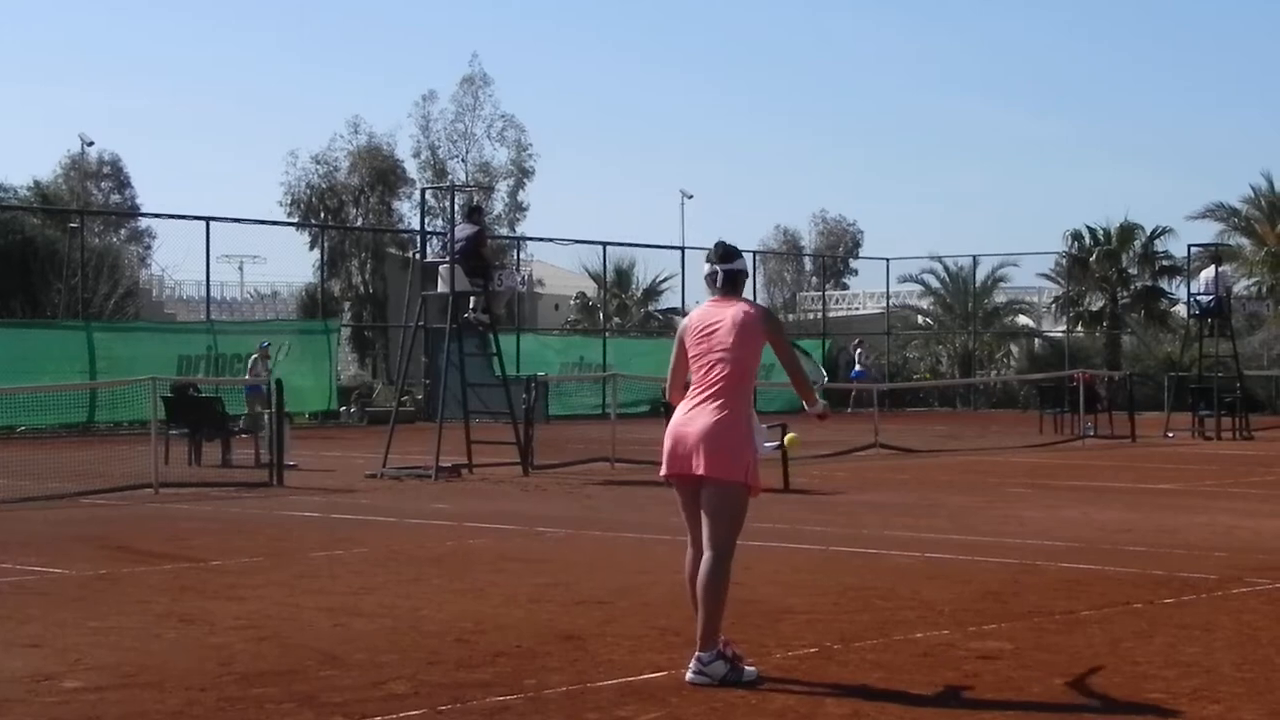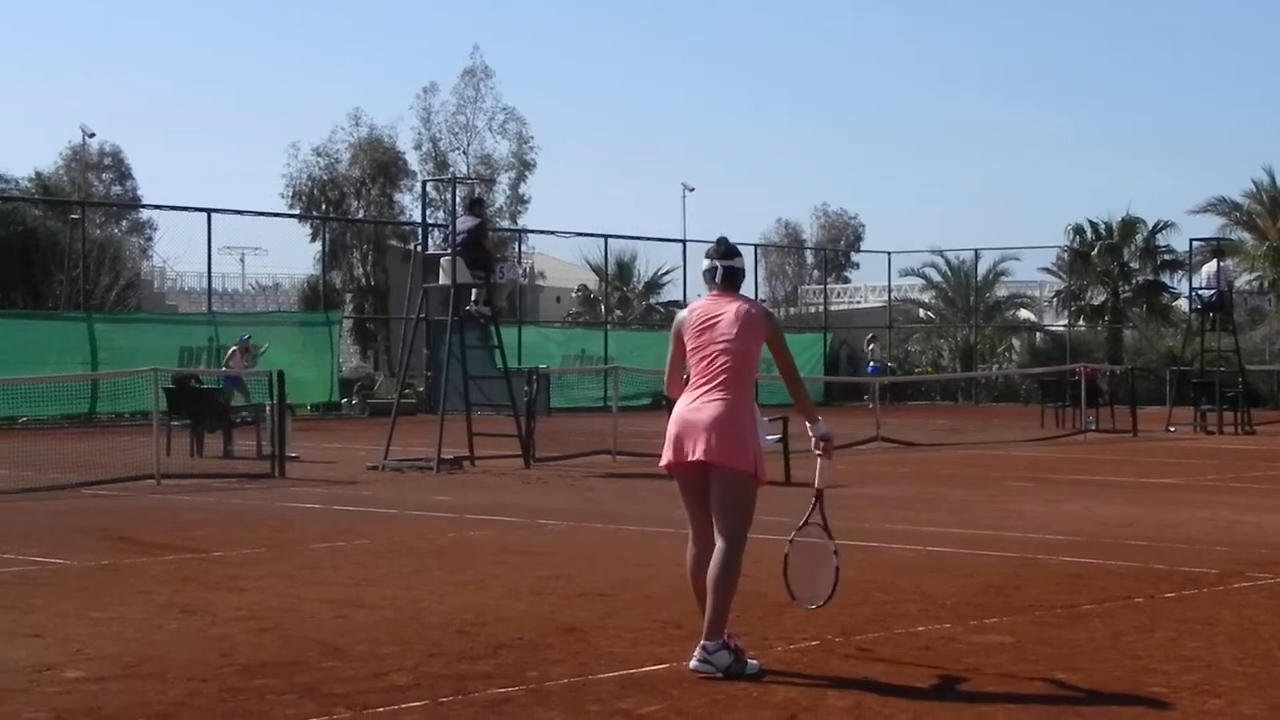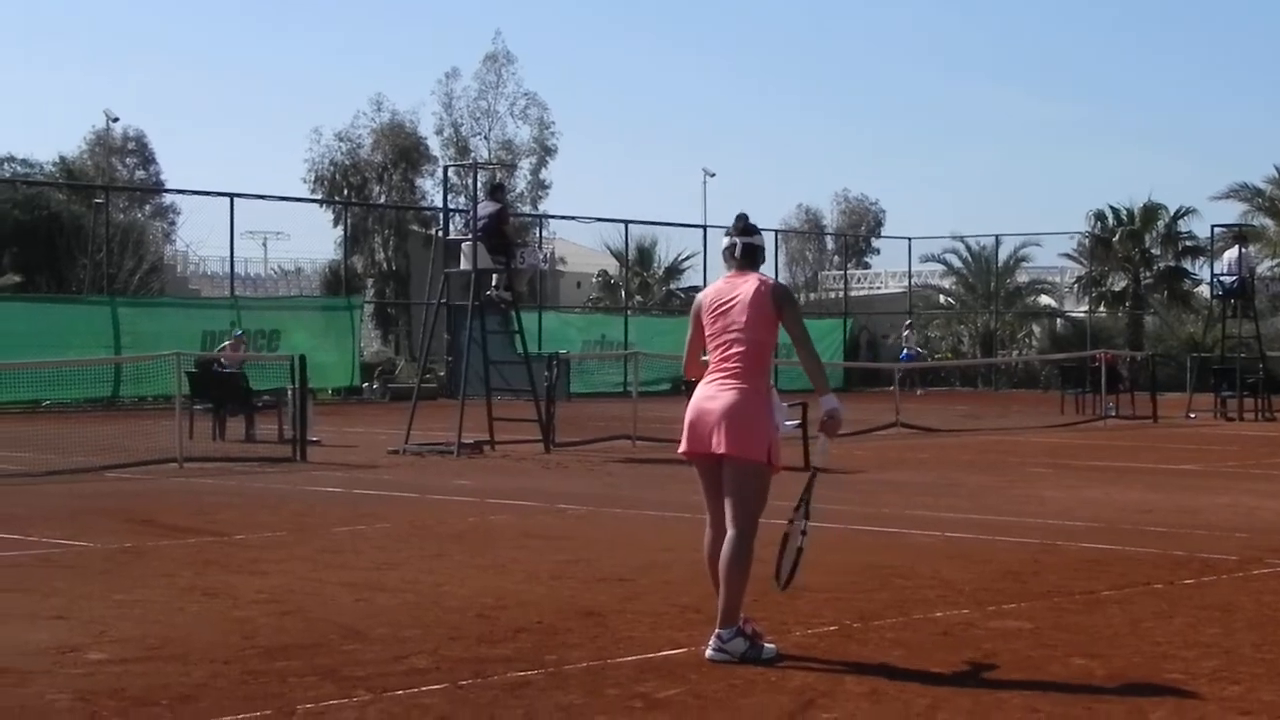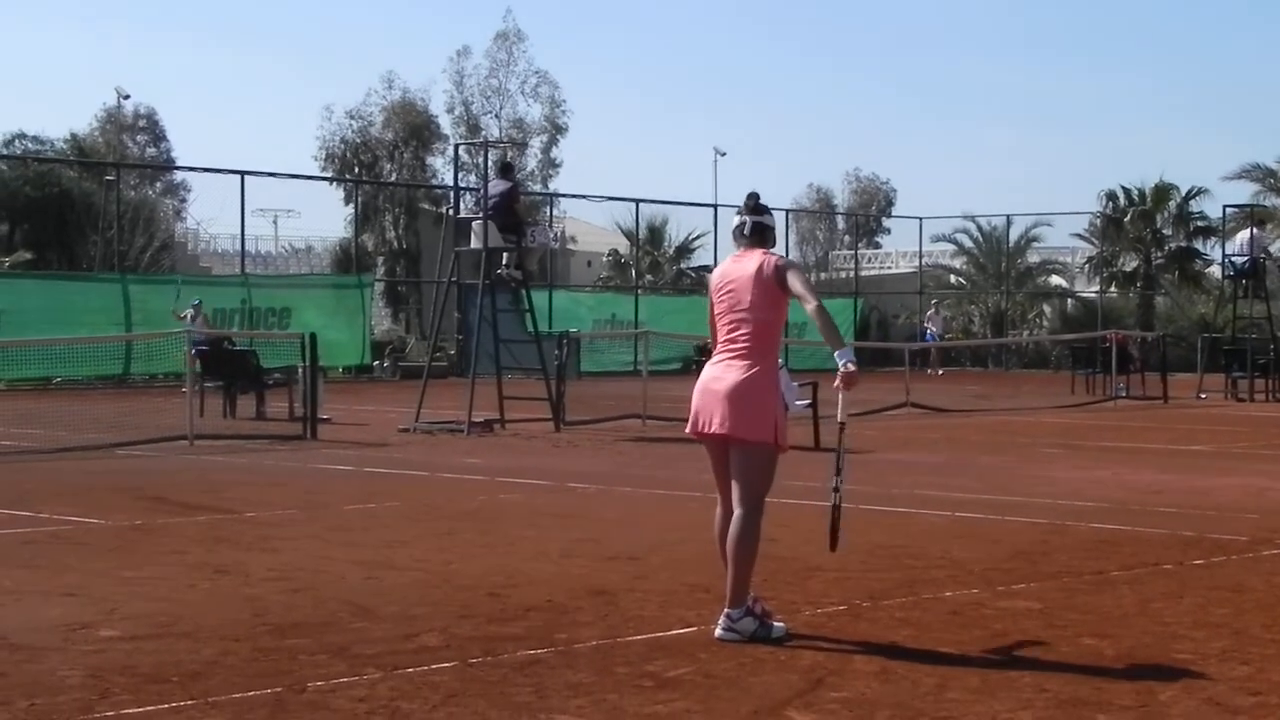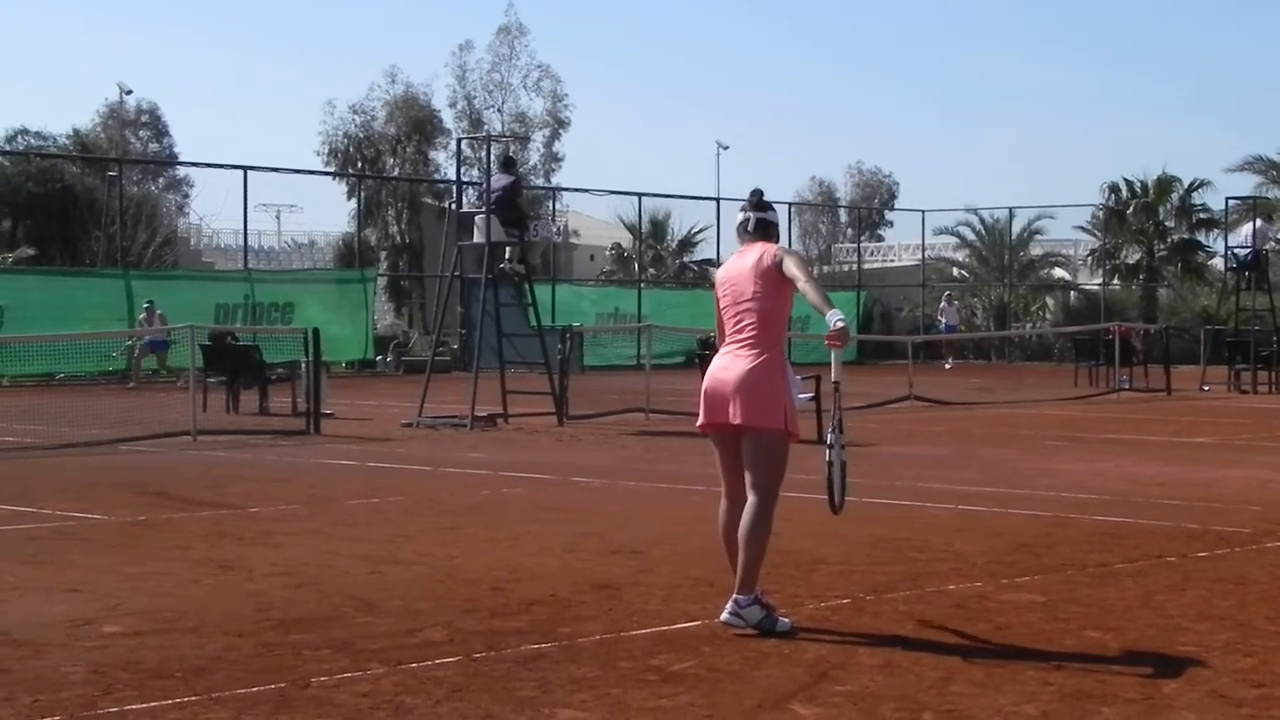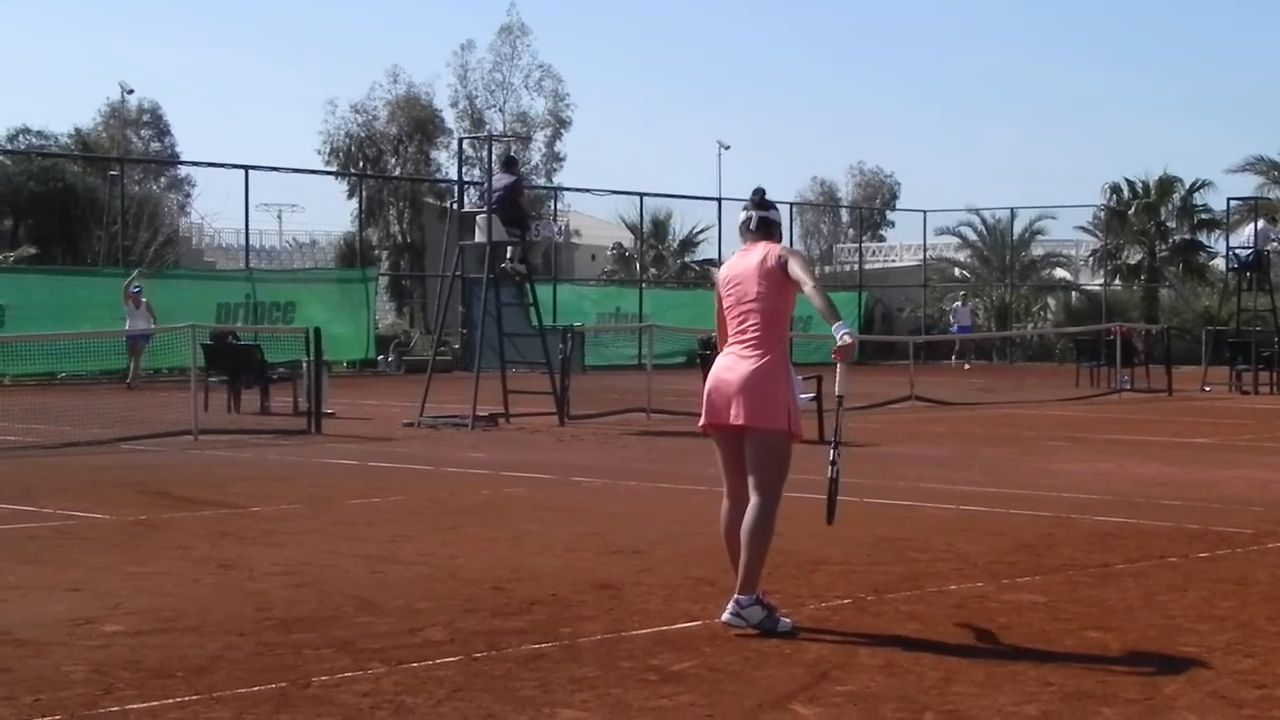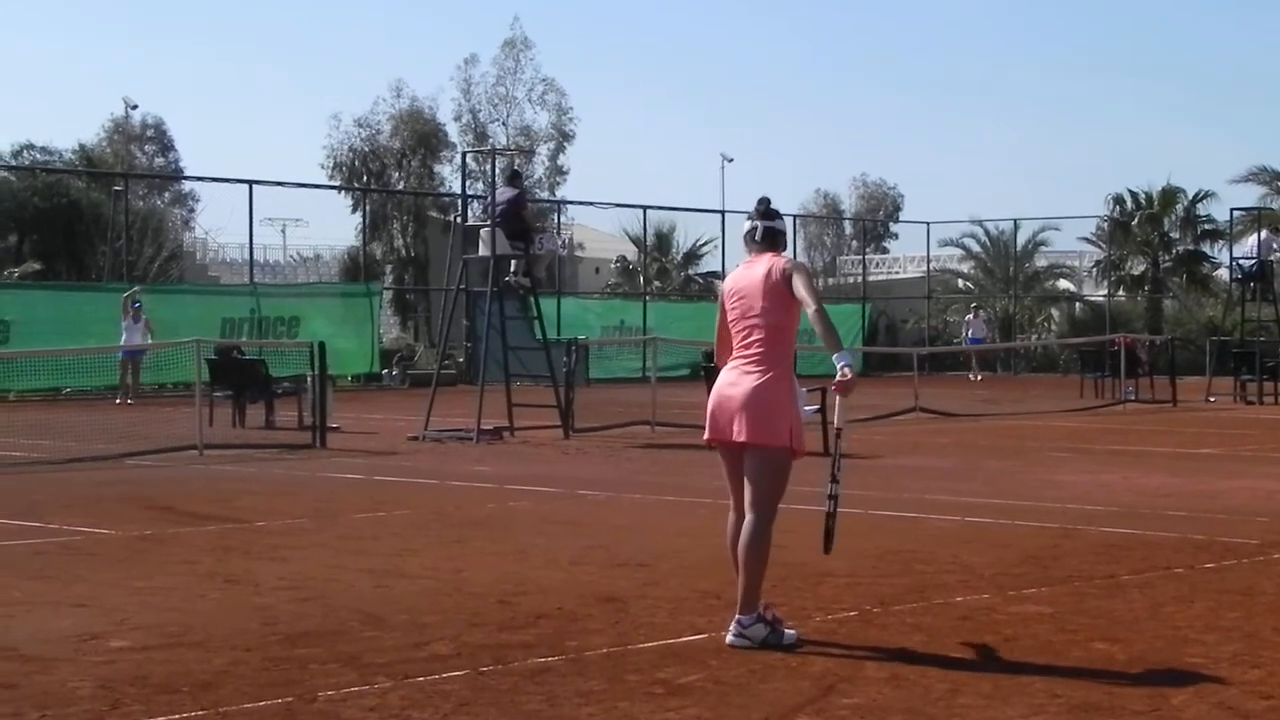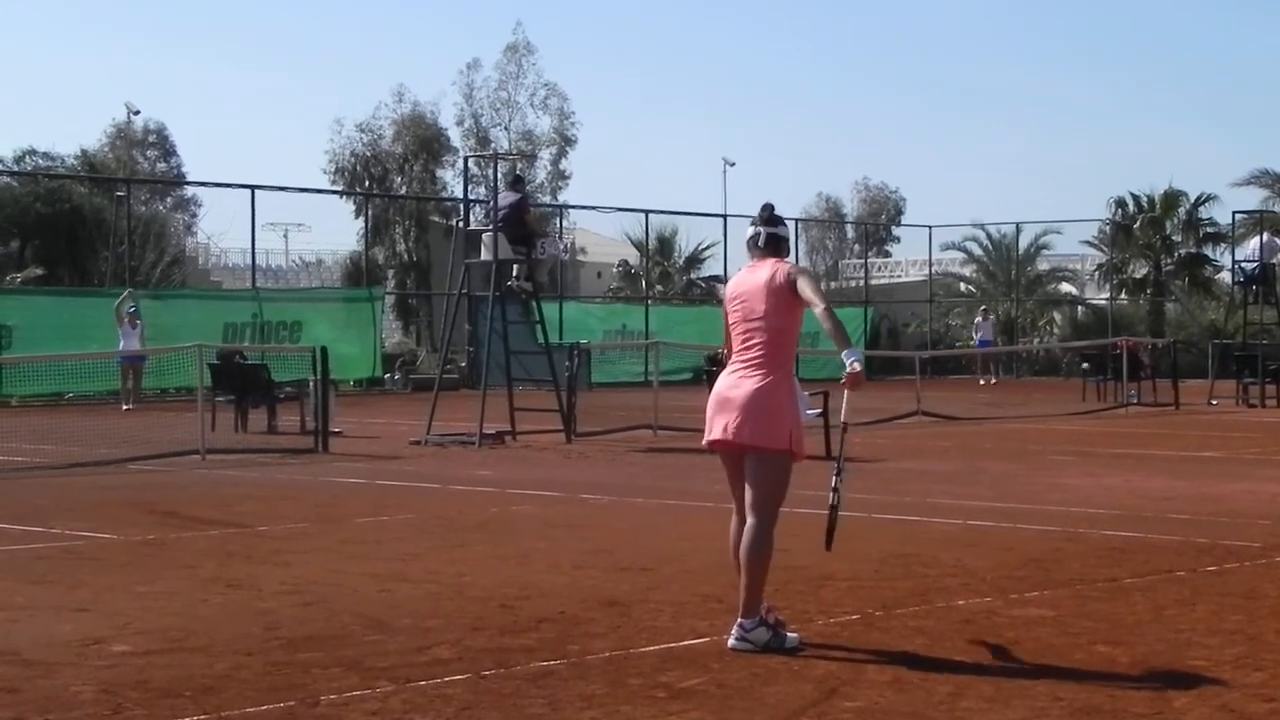
dt=0.4s
person 1, frame 1
left shoulder: (689, 322)
right shoulder: (758, 316)
right elbow: (796, 370)
right wrist: (815, 404)
left hip: (681, 431)
right hip: (724, 435)
left knee: (699, 544)
right knee: (718, 549)
left ankle: (711, 645)
right ankle: (706, 658)
person 1, frame 2
left shoulder: (685, 317)
right shoulder: (759, 315)
right elbow: (792, 379)
right wrist: (817, 426)
left hip: (684, 423)
right hip: (728, 426)
left knee: (702, 537)
right knee: (730, 539)
left ankle: (714, 638)
right ankle: (711, 647)
person 1, frame 3
left shoulder: (704, 298)
right shoulder: (774, 292)
right elbow: (804, 347)
right wrist: (828, 401)
left hip: (703, 408)
right hip: (745, 412)
left knee: (719, 522)
right knee: (742, 526)
left ankle: (731, 622)
right ankle: (725, 636)
person 1, frame 4
left shoulder: (718, 274)
right shoulder: (778, 266)
right elbow: (813, 304)
right wrist: (843, 355)
left hip: (711, 385)
right hip: (750, 391)
left knee: (729, 501)
right knee: (748, 506)
left ankle: (741, 602)
right ankle: (735, 615)
person 1, frame 5
left shoulder: (723, 271)
right shoulder: (778, 255)
right elbow: (804, 281)
right wrist: (835, 317)
left hip: (719, 378)
right hip: (759, 380)
left knee: (734, 493)
right knee: (761, 495)
left ankle: (745, 594)
right ankle: (743, 601)
person 1, frame 6
left shoulder: (726, 269)
right shoulder: (783, 255)
right elbow: (811, 286)
right wrist: (842, 329)
left hip: (722, 378)
right hip: (763, 381)
left knee: (736, 494)
right knee: (764, 496)
left ankle: (745, 595)
right ankle: (745, 601)
person 1, frame 7
left shoulder: (730, 281)
right shoulder: (789, 269)
right elbow: (814, 309)
right wrist: (843, 361)
left hip: (726, 394)
right hip: (767, 396)
left knee: (741, 509)
right knee: (761, 512)
left ankle: (751, 608)
right ankle: (746, 622)
person 1, frame 8
left shoulder: (733, 285)
right shoulder: (792, 274)
right elbow: (821, 307)
right wrist: (850, 356)
left hip: (726, 394)
right hip: (765, 400)
left knee: (745, 511)
right knee: (762, 515)
left ankle: (754, 611)
right ankle: (748, 624)
